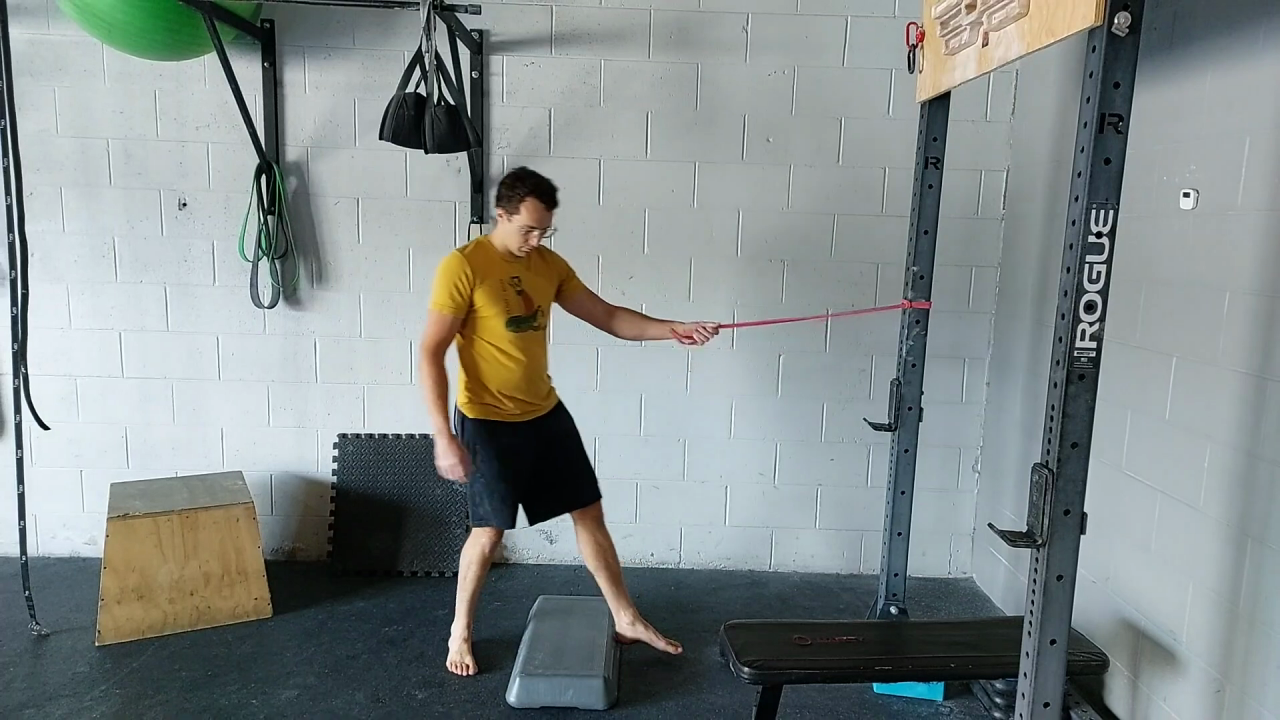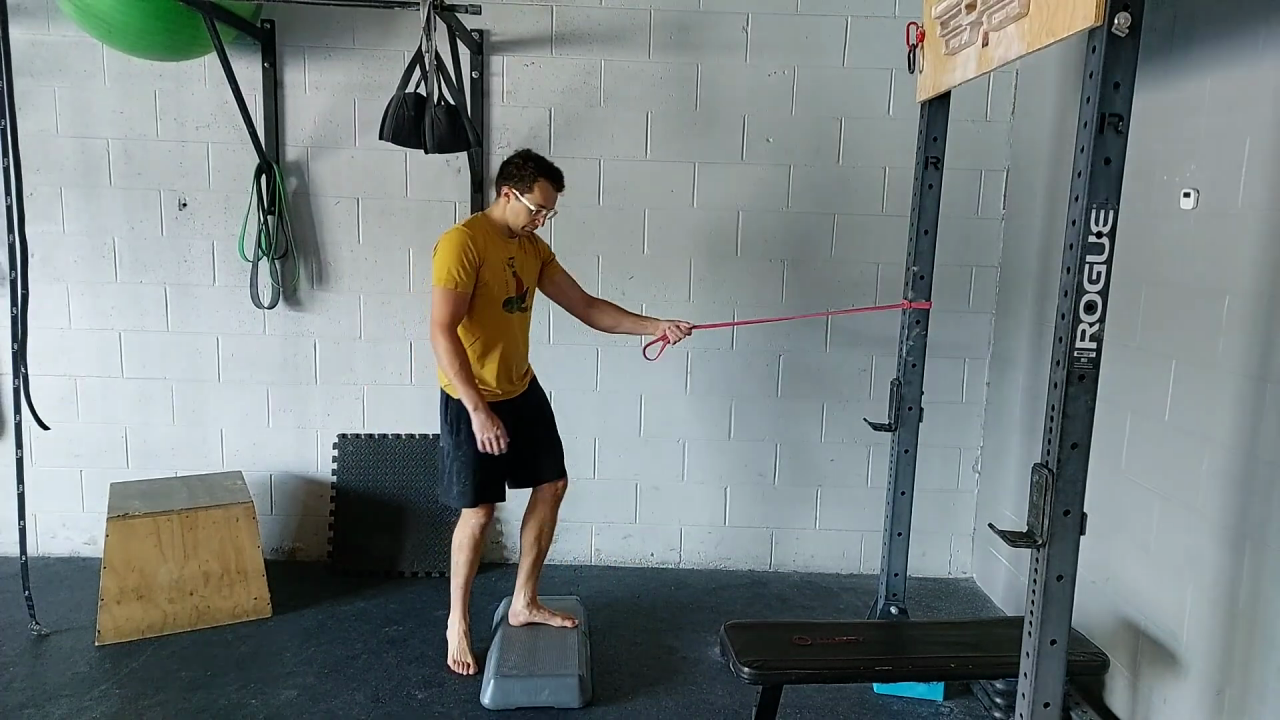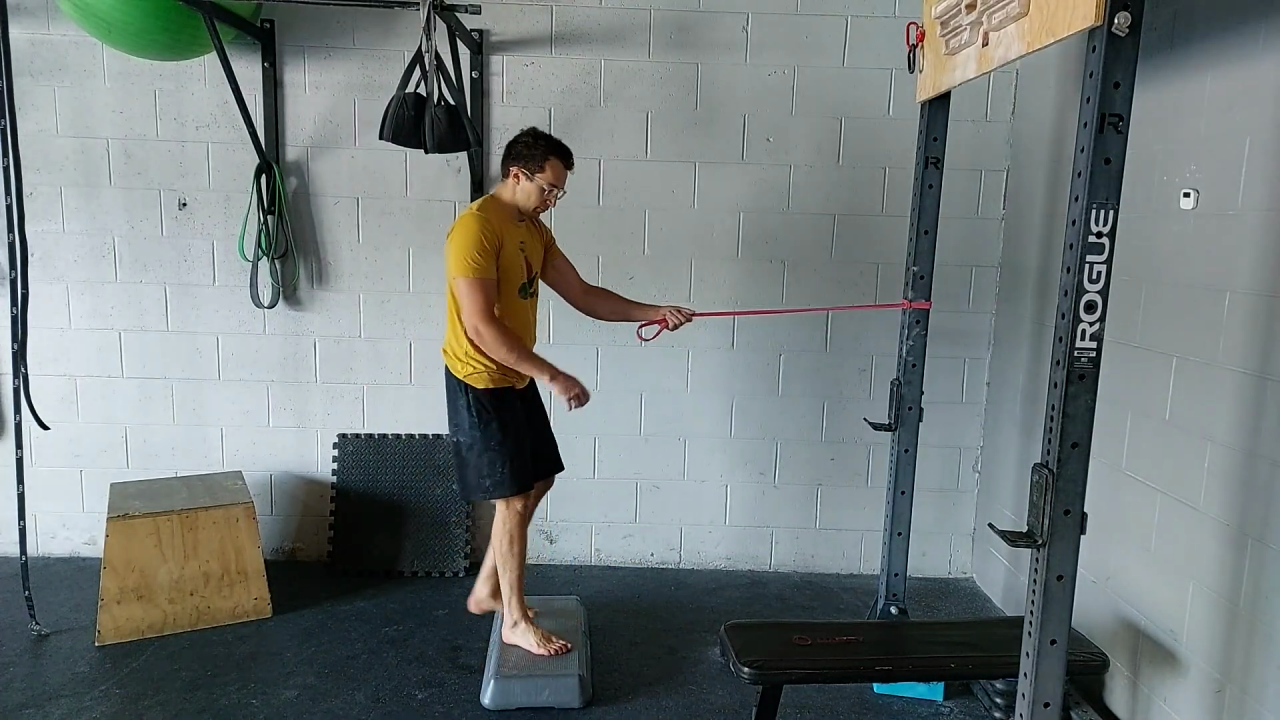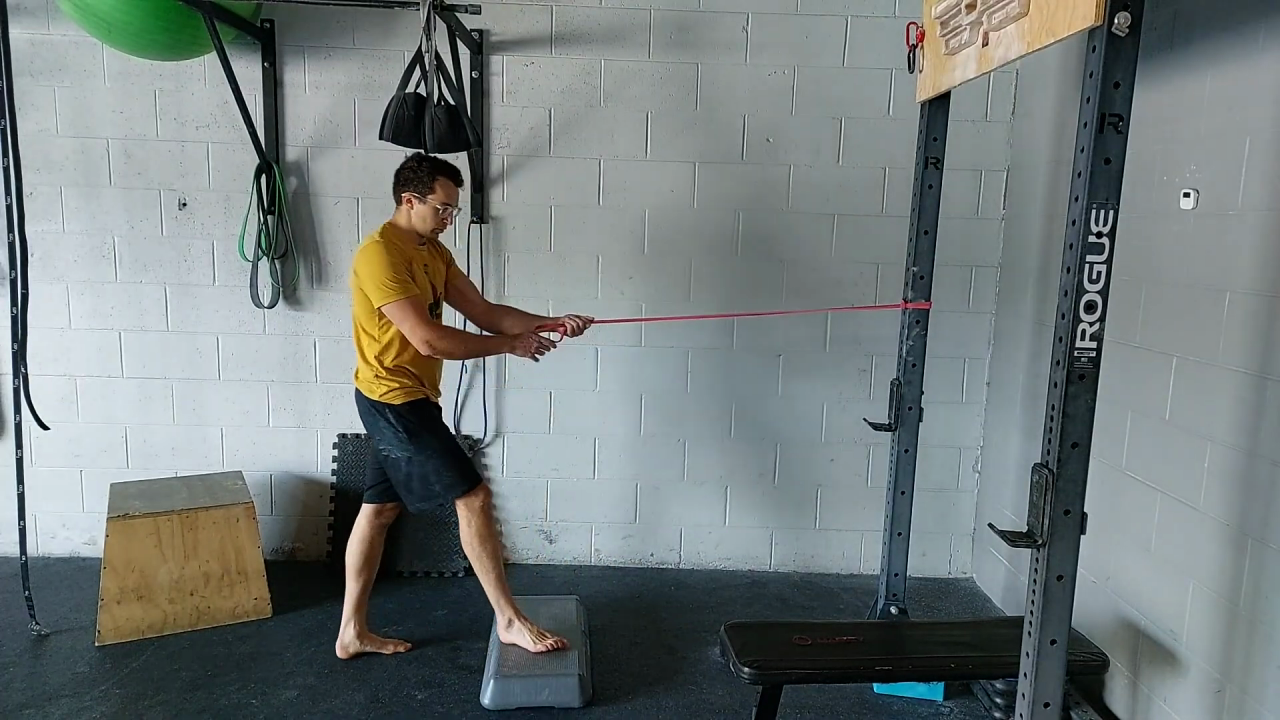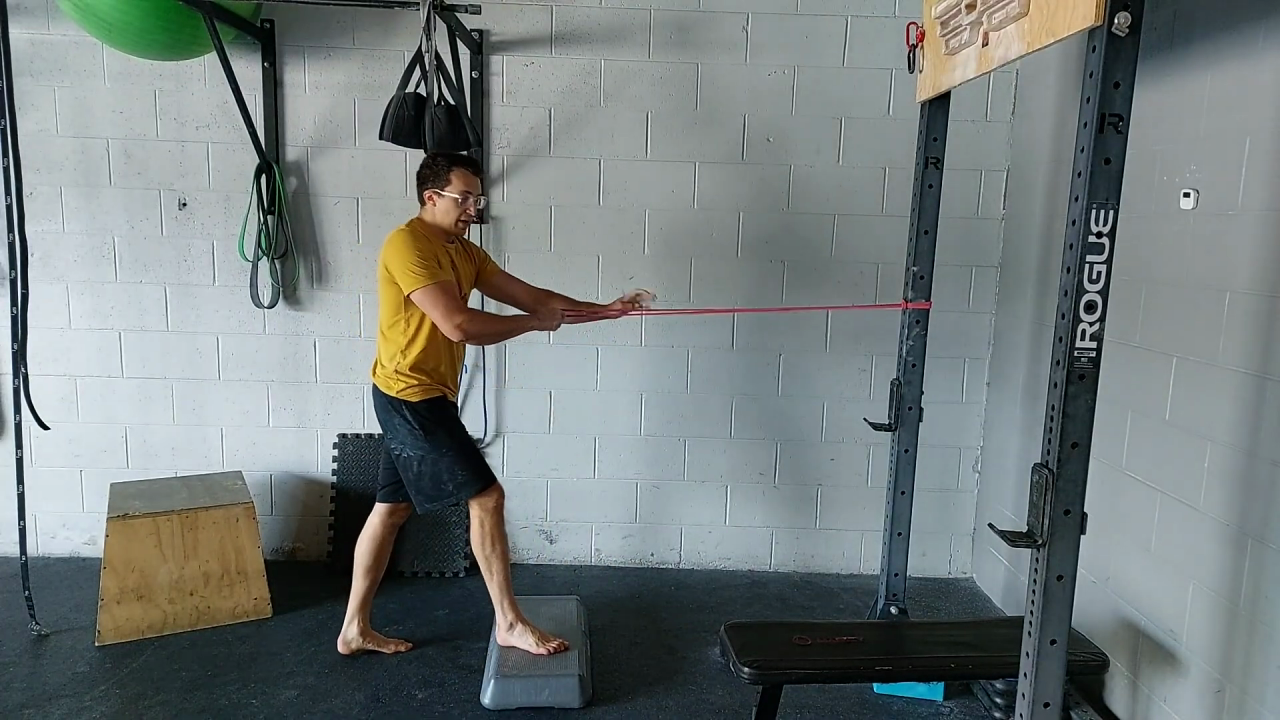
dt=1s
person 1, frame 1
left shoulder: (549, 264)
right shoulder: (463, 266)
left elbow: (608, 317)
right elbow: (431, 353)
left wrist: (678, 329)
right wrist: (444, 435)
left hip: (546, 413)
right hip: (490, 422)
left knee: (589, 514)
right knee: (489, 529)
left ankle: (627, 619)
right ankle: (459, 632)
person 1, frame 2
left shoulder: (534, 248)
right shoulder: (462, 243)
left elbow: (585, 307)
right elbow: (442, 332)
left wrist: (654, 326)
right wrist: (478, 408)
left hip: (522, 390)
right hip: (471, 400)
left knee: (551, 487)
right knee: (477, 511)
left ankle: (524, 603)
right ankle: (458, 625)
person 1, frame 3
left shoulder: (533, 230)
right shoulder: (476, 228)
left elbow: (582, 295)
right elbow: (480, 327)
left wrist: (653, 312)
right wrist: (553, 375)
left hip: (514, 381)
right hip: (481, 384)
left knee: (534, 484)
right knee: (513, 498)
left ankle: (488, 587)
right ankle: (515, 620)
person 1, frame 4
left shoulder: (432, 251)
right shoulder: (380, 255)
left elbow: (484, 313)
right elbow: (428, 339)
left wrist: (549, 323)
right wrist: (511, 345)
left hip: (402, 401)
right hip: (395, 401)
left knee: (378, 510)
right knee: (473, 497)
left ankle: (352, 630)
right ankle: (509, 619)
person 1, frame 5
left shoulder: (464, 252)
right shoulder: (408, 244)
left elbow: (527, 294)
right elbow: (459, 326)
left wrist: (599, 310)
right wrist: (535, 324)
left hip: (419, 398)
right hip: (412, 397)
left knee: (391, 508)
right knee: (486, 497)
left ankle: (355, 627)
right ankle: (509, 622)
